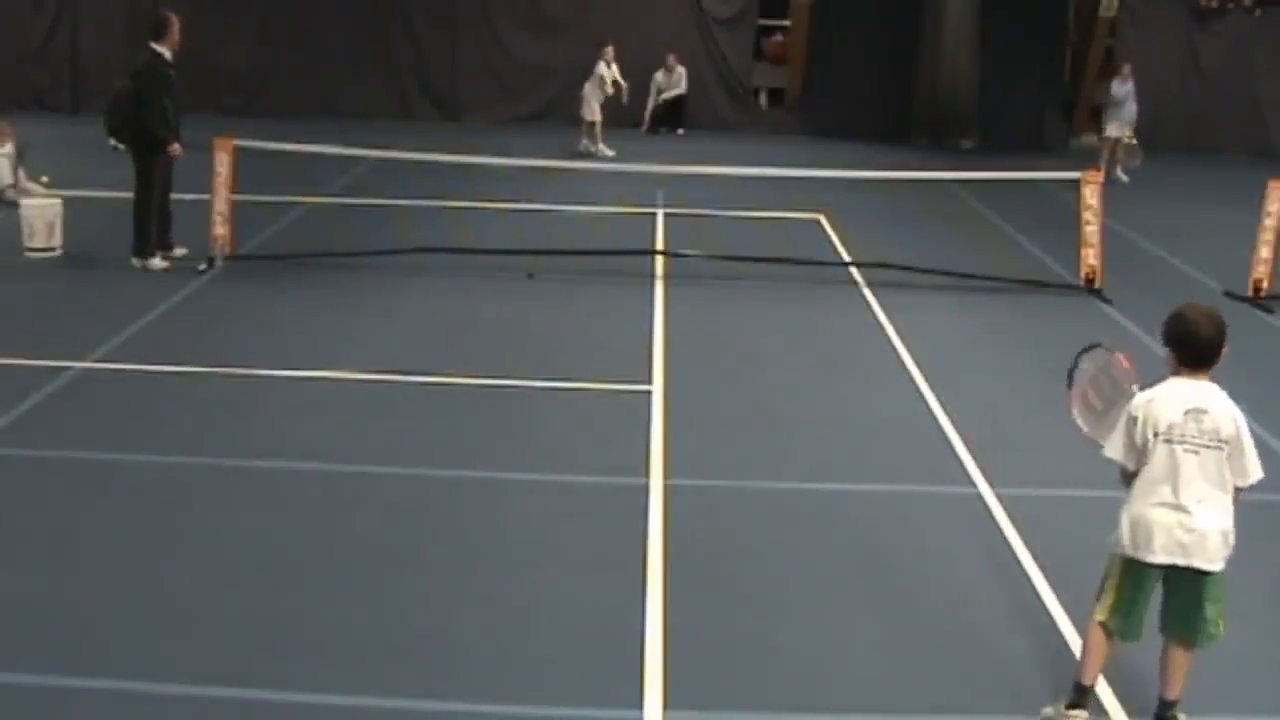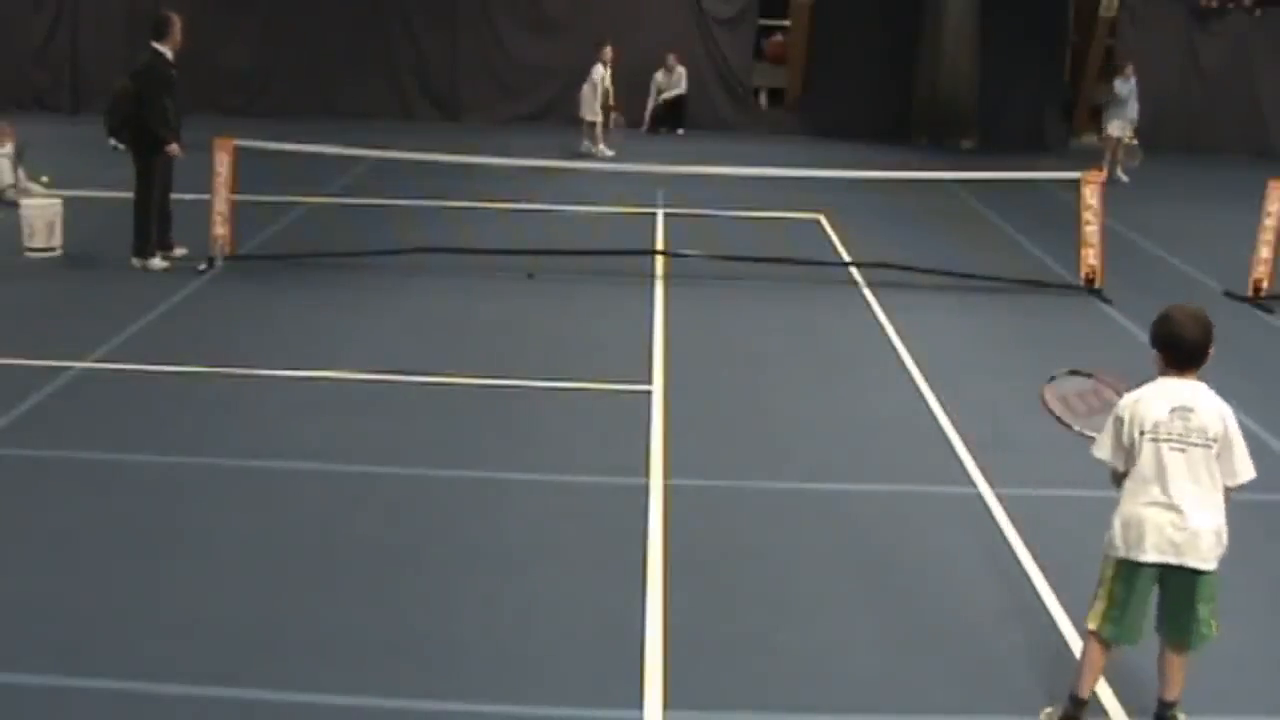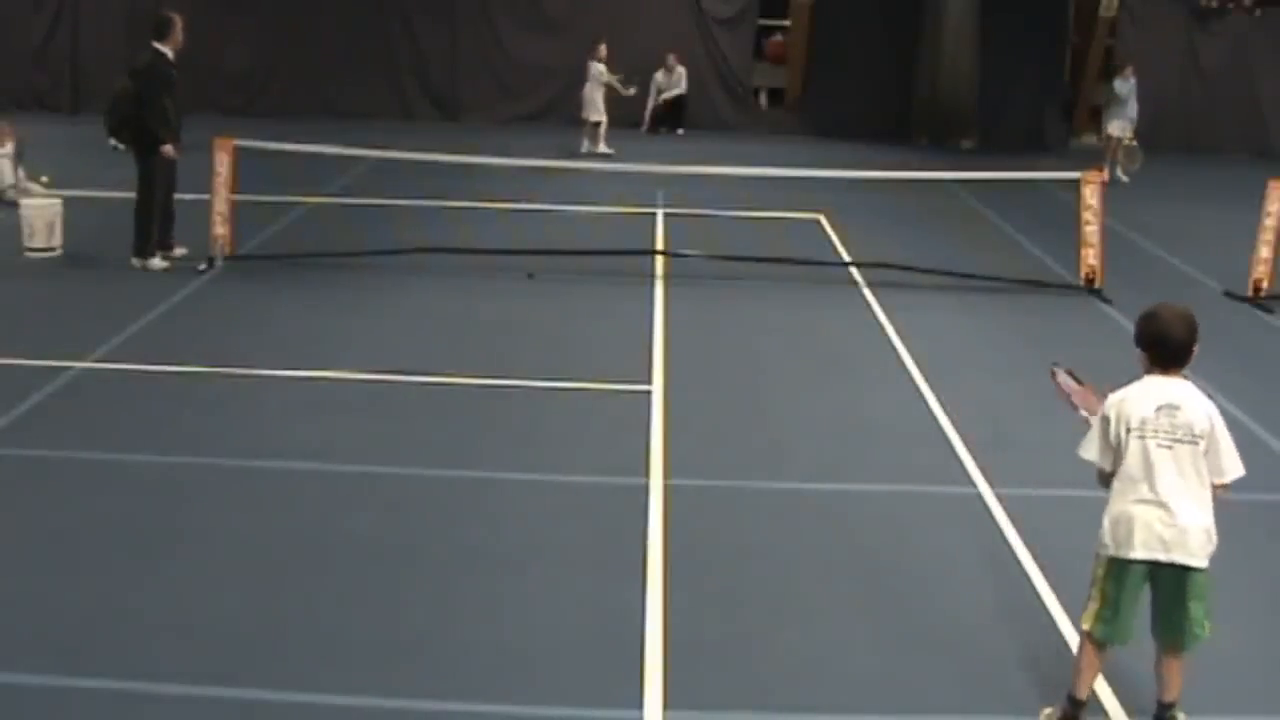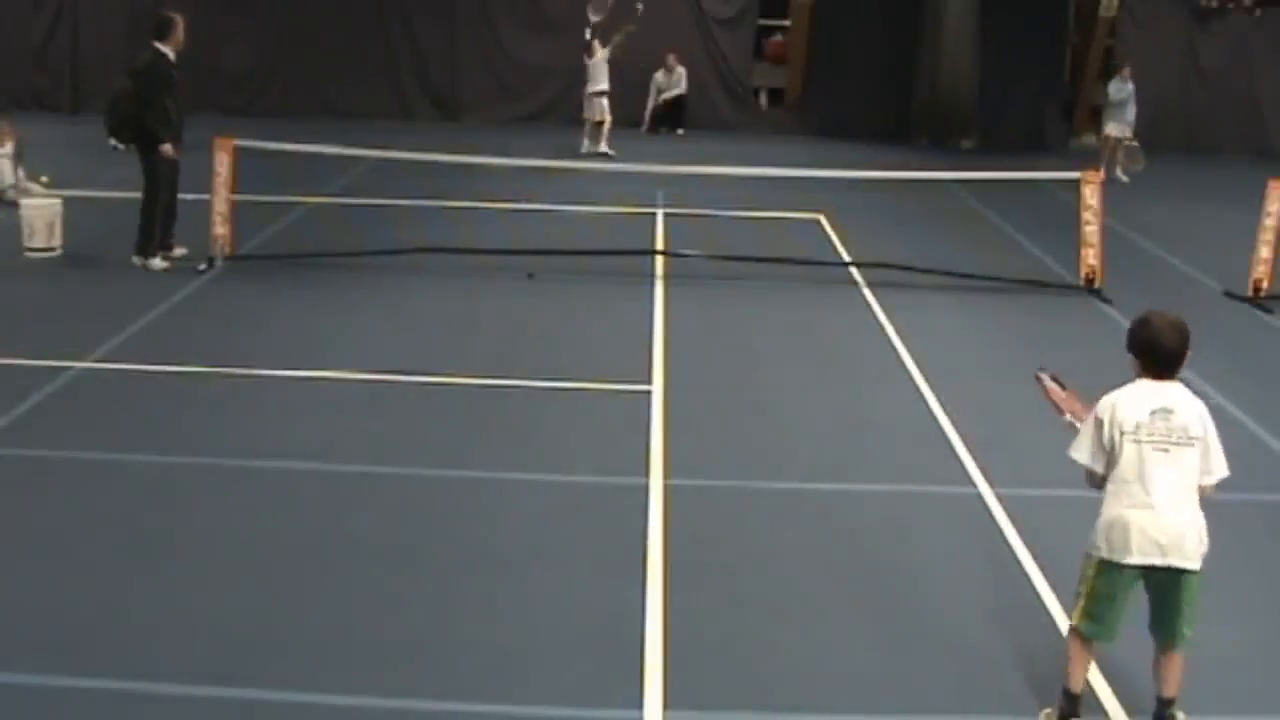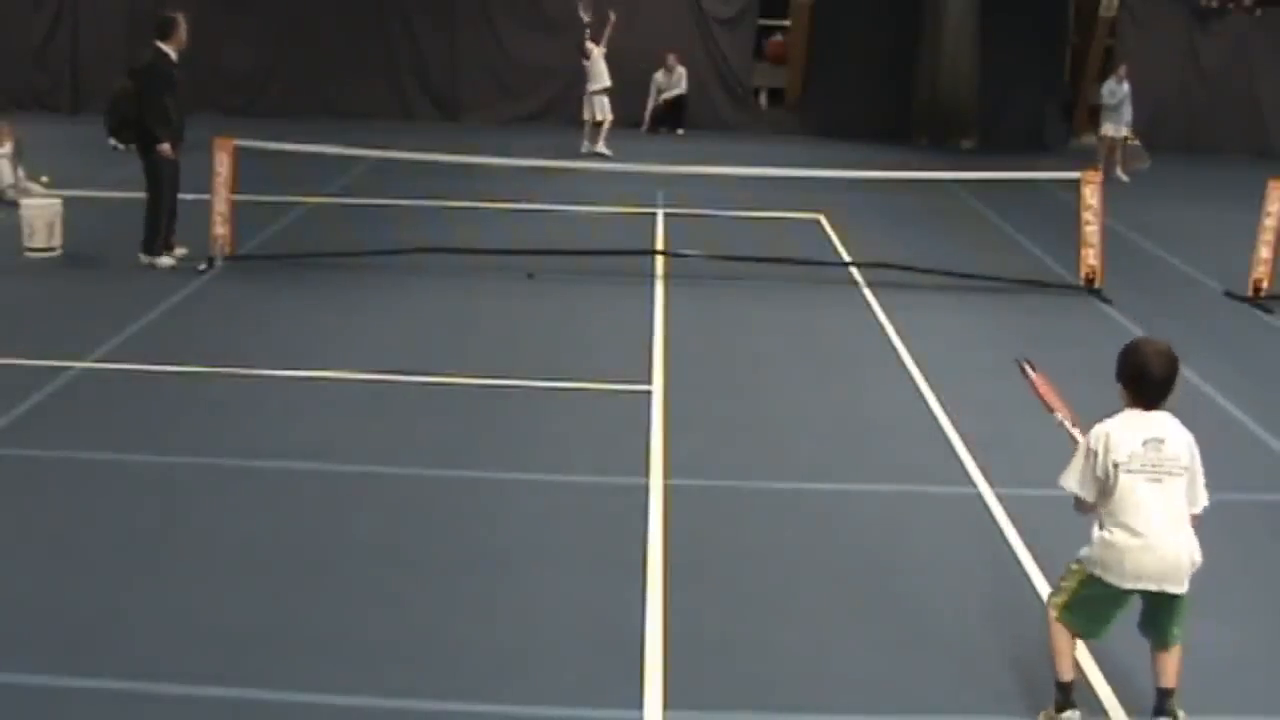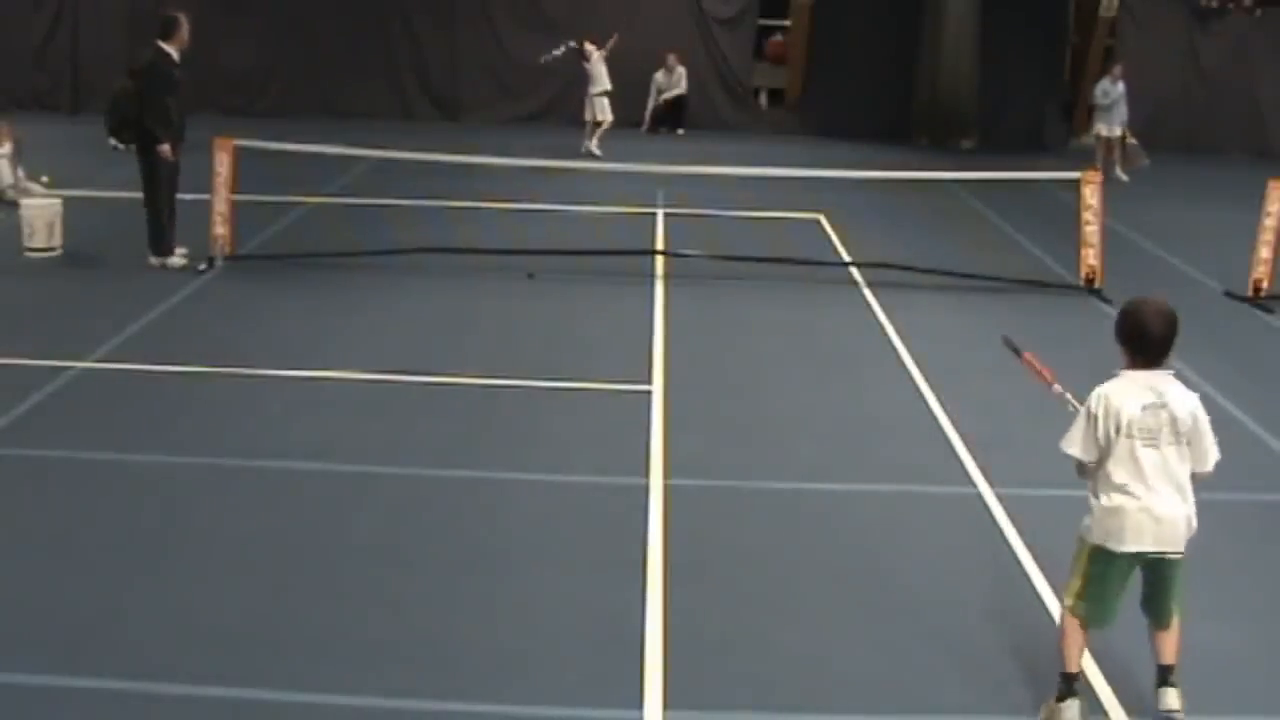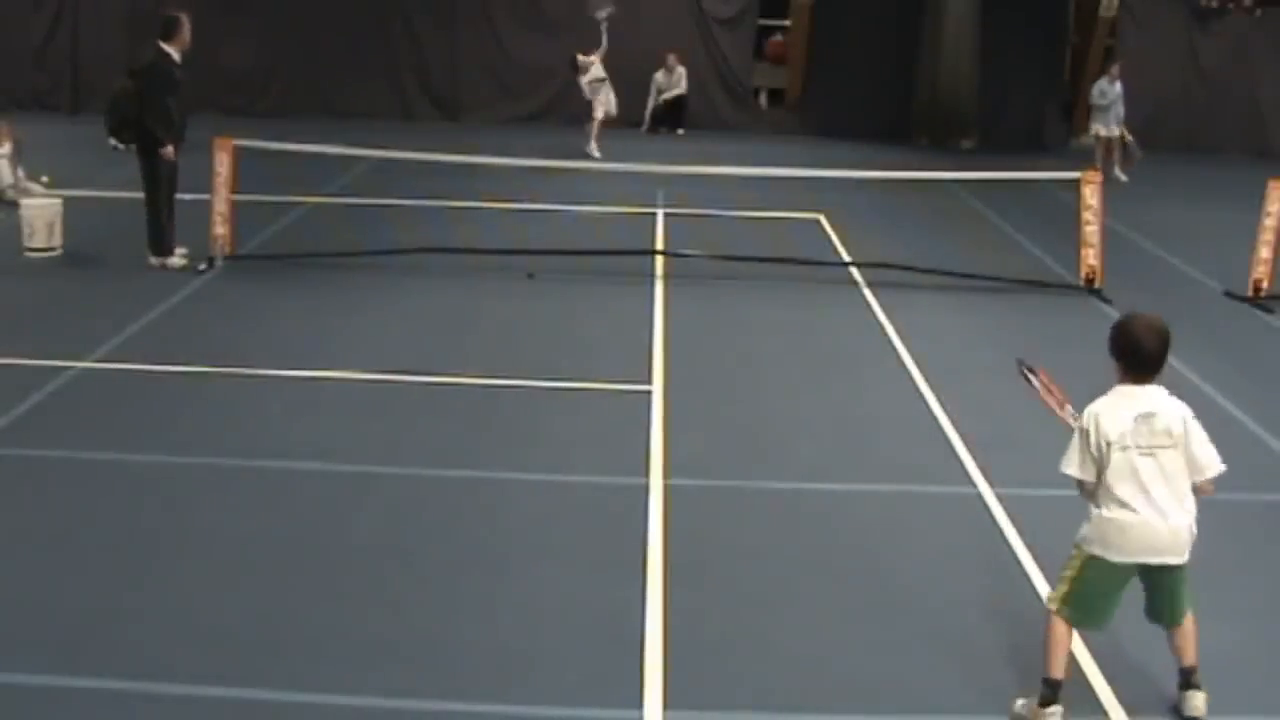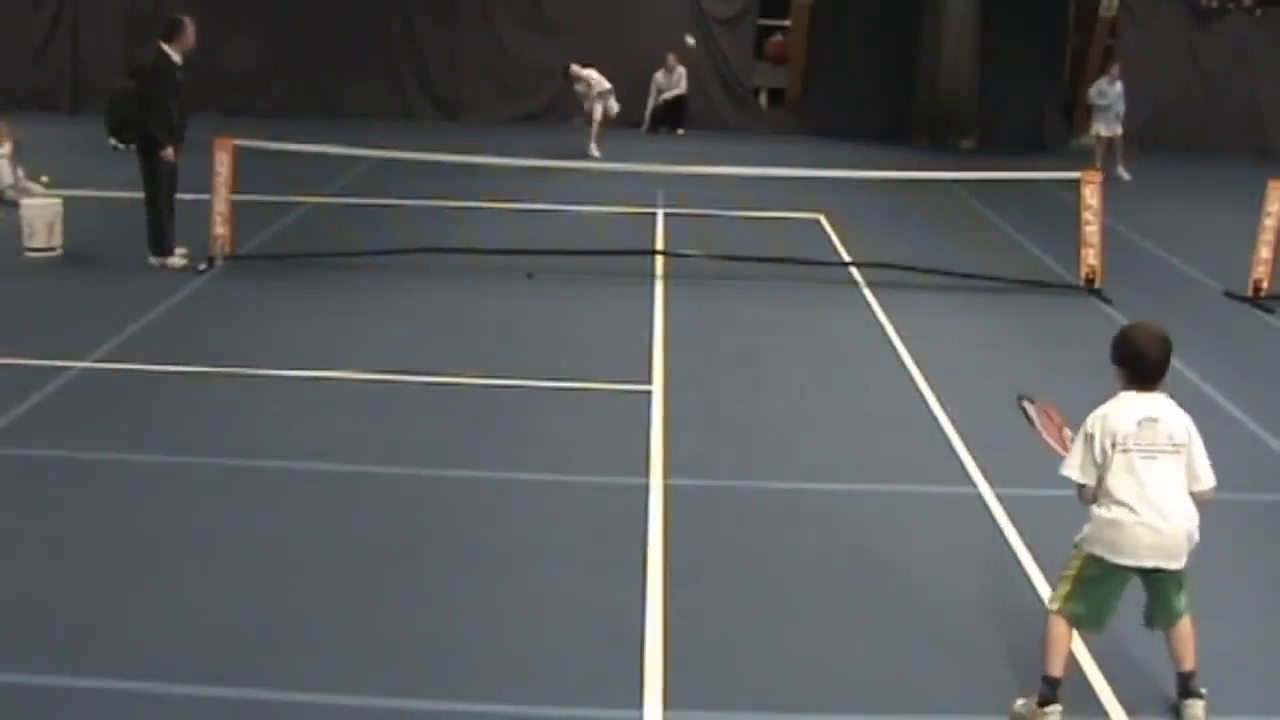
dt=0.2s
person 1, frame 1
left shoulder: (1146, 403)
right shoulder: (1230, 413)
left elbow: (1127, 474)
right elbow: (1237, 488)
left hip: (1146, 530)
right hip: (1204, 539)
left knee: (1106, 619)
right knee: (1182, 634)
person 1, frame 2
left shoulder: (1133, 403)
right shoulder: (1219, 411)
left elbow: (1118, 475)
right elbow: (1229, 486)
left hip: (1138, 532)
right hip: (1197, 538)
left knee: (1104, 628)
right knee: (1179, 637)
person 1, frame 3
left shoulder: (1120, 402)
right shoulder: (1205, 409)
left elbow: (1104, 475)
right elbow: (1218, 485)
left hip: (1129, 530)
right hip: (1188, 536)
left knee: (1098, 629)
right knee: (1175, 637)
person 1, frame 4
left shoulder: (1113, 405)
right shoulder: (1196, 411)
left elbow: (1095, 477)
right elbow: (1206, 486)
left hip: (1124, 533)
right hip: (1182, 539)
left knee: (1084, 626)
right knee: (1173, 635)
person 1, frame 5
left shoulder: (1105, 434)
right shoulder: (1184, 439)
left elbow: (1083, 504)
right elbow: (1193, 513)
left hip: (1118, 556)
right hip: (1175, 559)
left knee: (1060, 613)
right knee: (1165, 636)
person 1, frame 6
left shoulder: (1105, 397)
right shoulder: (1187, 401)
left elbow: (1085, 468)
right elbow: (1201, 473)
left hip: (1115, 523)
right hip: (1170, 525)
left knee: (1077, 610)
right knee: (1163, 613)
person 1, frame 7
left shoulder: (1098, 413)
right shoulder: (1180, 412)
left elbow: (1087, 487)
right elbow: (1207, 483)
left hip: (1113, 534)
right hip: (1171, 536)
left knee: (1062, 610)
right knee: (1178, 613)
person 1, frame 8
left shoulder: (1102, 418)
right shoulder: (1182, 421)
left elbow: (1086, 493)
right elbow: (1203, 492)
left hip: (1114, 535)
right hip: (1172, 537)
left knee: (1063, 611)
right knee: (1175, 613)
person 2, frame 1
left shoulder: (161, 63)
right shoulder: (151, 66)
right elbow: (150, 110)
left wrist: (170, 139)
right wrist: (168, 140)
left hip: (161, 141)
right hip: (150, 143)
left knee: (162, 195)
right knee: (148, 197)
left ankle: (163, 244)
right ankle: (143, 253)
person 2, frame 2
left shoulder: (162, 62)
right shoulder: (151, 65)
right elbow: (150, 109)
left wrist: (171, 138)
right wrist: (167, 140)
left hip: (162, 141)
right hip: (151, 143)
left knee: (162, 195)
right knee: (148, 196)
left ankle: (163, 244)
right ankle: (143, 253)
person 2, frame 3
left shoulder: (163, 62)
right shoulder: (152, 65)
right elbow: (149, 108)
right wrist: (162, 141)
left hip: (165, 140)
right hip: (153, 143)
left knee: (165, 194)
right knee: (150, 196)
left ankle: (164, 244)
right ankle: (143, 253)
person 2, frame 4
left shoulder: (165, 62)
right shoulder: (153, 65)
right elbow: (149, 107)
right wrist: (162, 140)
left hip: (168, 140)
right hip: (156, 142)
left knee: (168, 194)
right knee: (156, 195)
left ankle: (164, 244)
right ankle: (144, 252)
person 2, frame 5
left shoulder: (167, 61)
right shoulder: (154, 64)
right elbow: (150, 106)
right wrist: (160, 139)
left hip: (169, 139)
right hip: (156, 142)
left knee: (169, 194)
right knee: (160, 195)
left ankle: (165, 244)
right ankle: (151, 251)
person 2, frame 6
left shoulder: (168, 61)
right shoulder: (155, 64)
right elbow: (150, 106)
right wrist: (160, 140)
left hip: (169, 140)
right hip: (156, 143)
left knee: (168, 195)
right knee: (158, 196)
left ankle: (166, 245)
right ankle: (160, 252)
person 2, frame 7
left shoulder: (169, 62)
right shoulder: (157, 65)
right elbow: (152, 108)
right wrist: (163, 142)
left hip: (168, 140)
right hip: (156, 143)
left knee: (167, 195)
right knee: (158, 197)
left ankle: (166, 245)
right ankle: (160, 252)
person 2, frame 8
left shoulder: (171, 63)
right shoulder: (158, 67)
right elbow: (153, 110)
right wrist: (163, 144)
left hip: (169, 141)
right hip: (156, 144)
left knee: (167, 195)
right knee: (158, 197)
left ankle: (167, 244)
right ankle: (160, 252)
